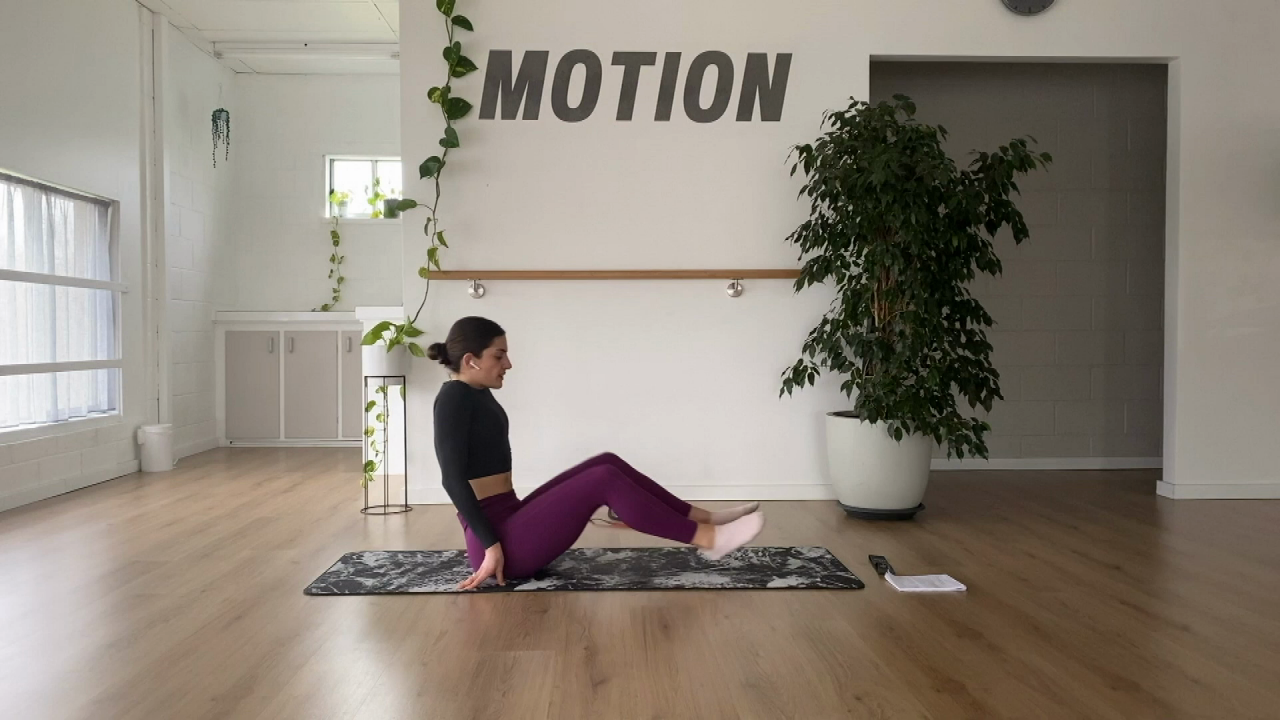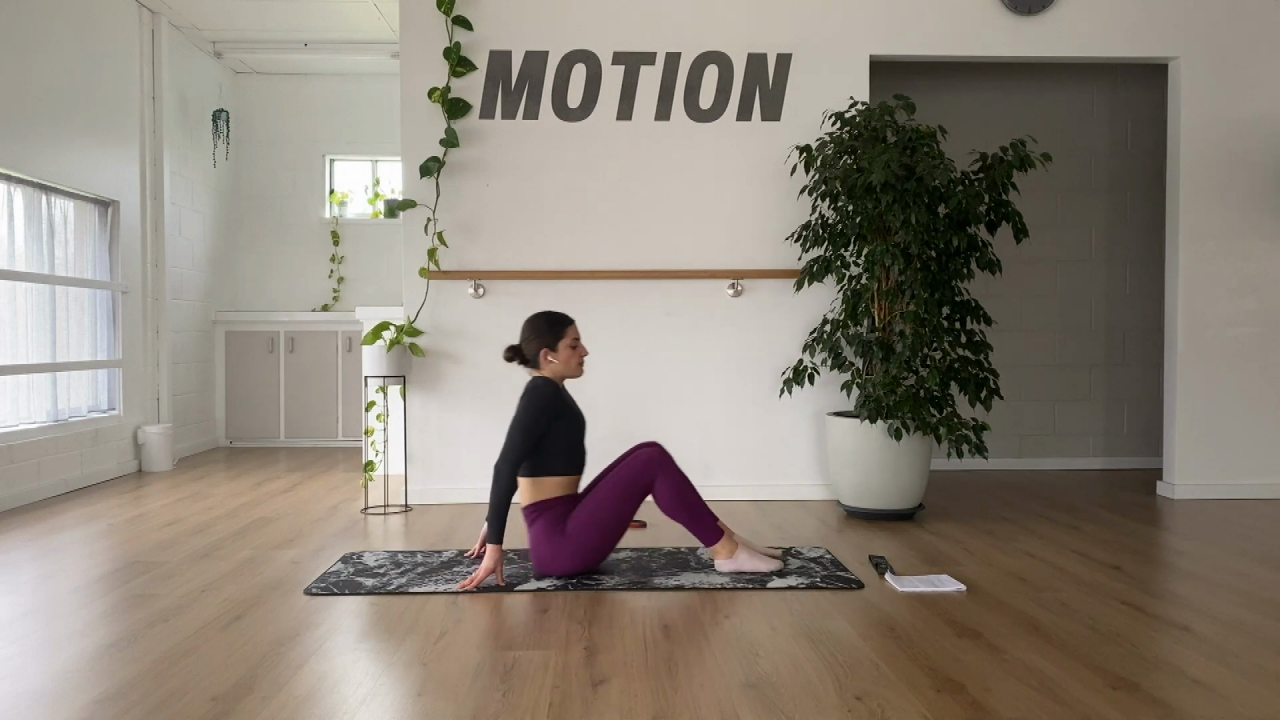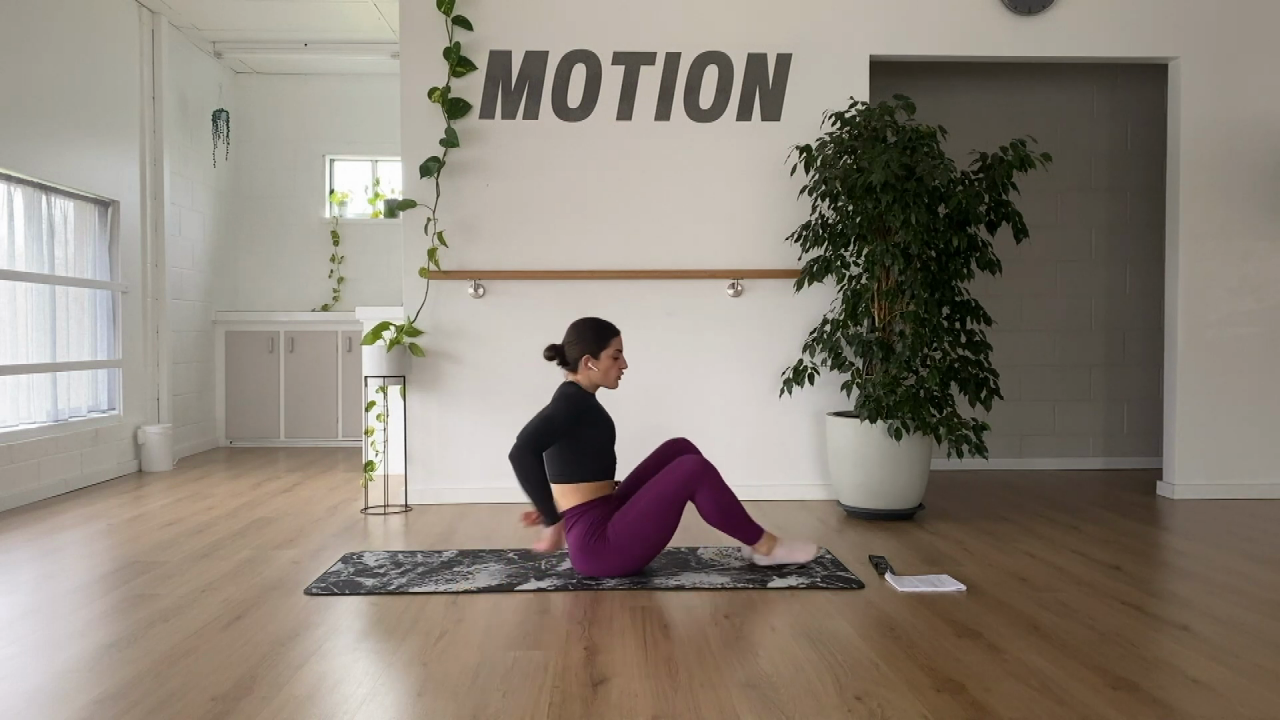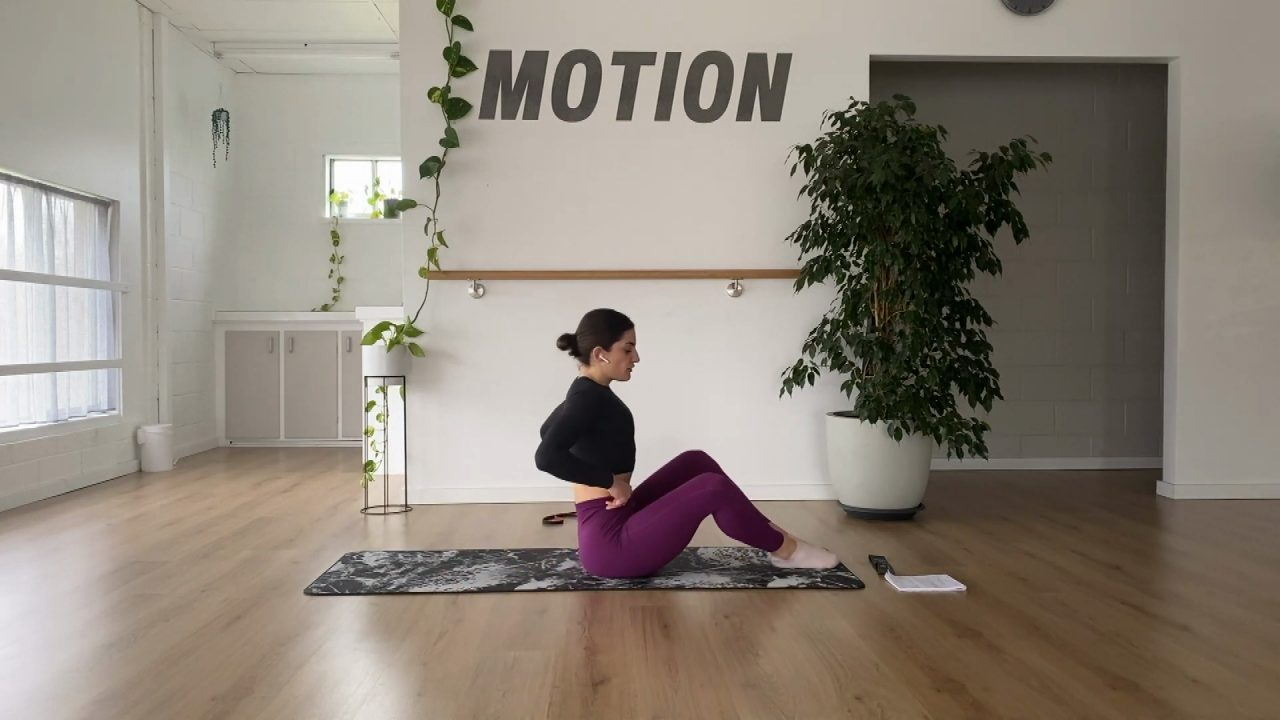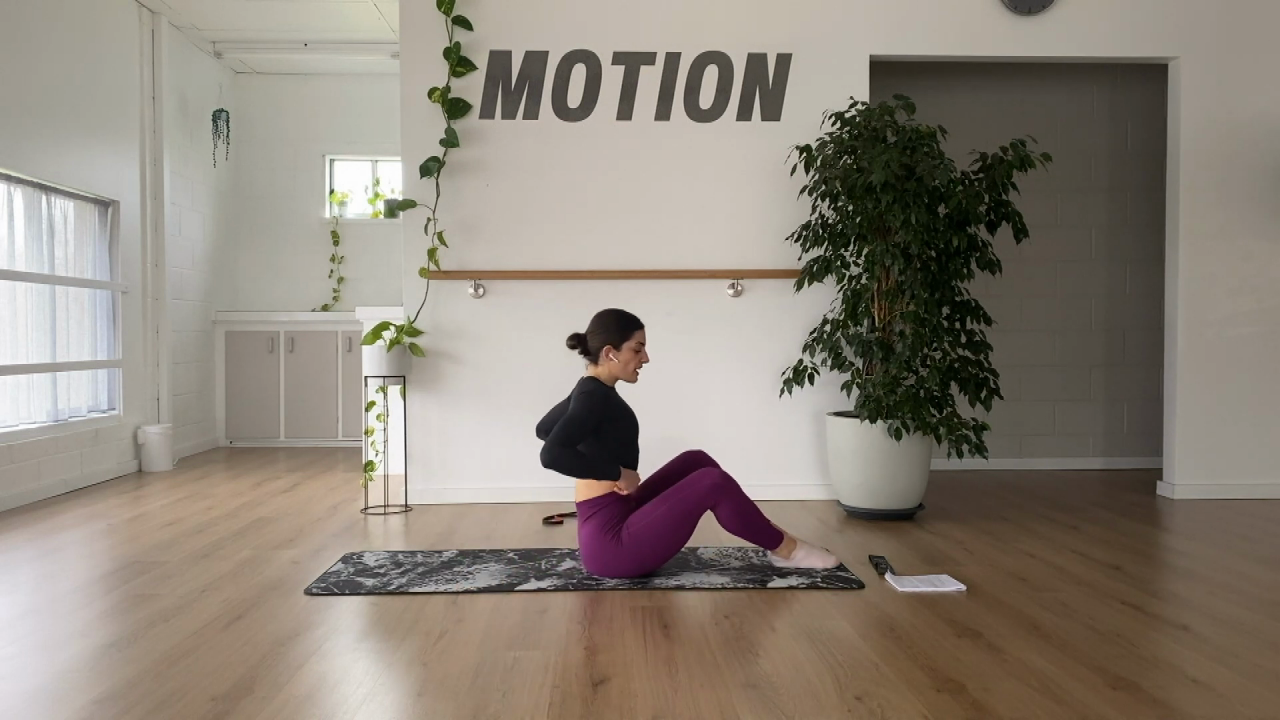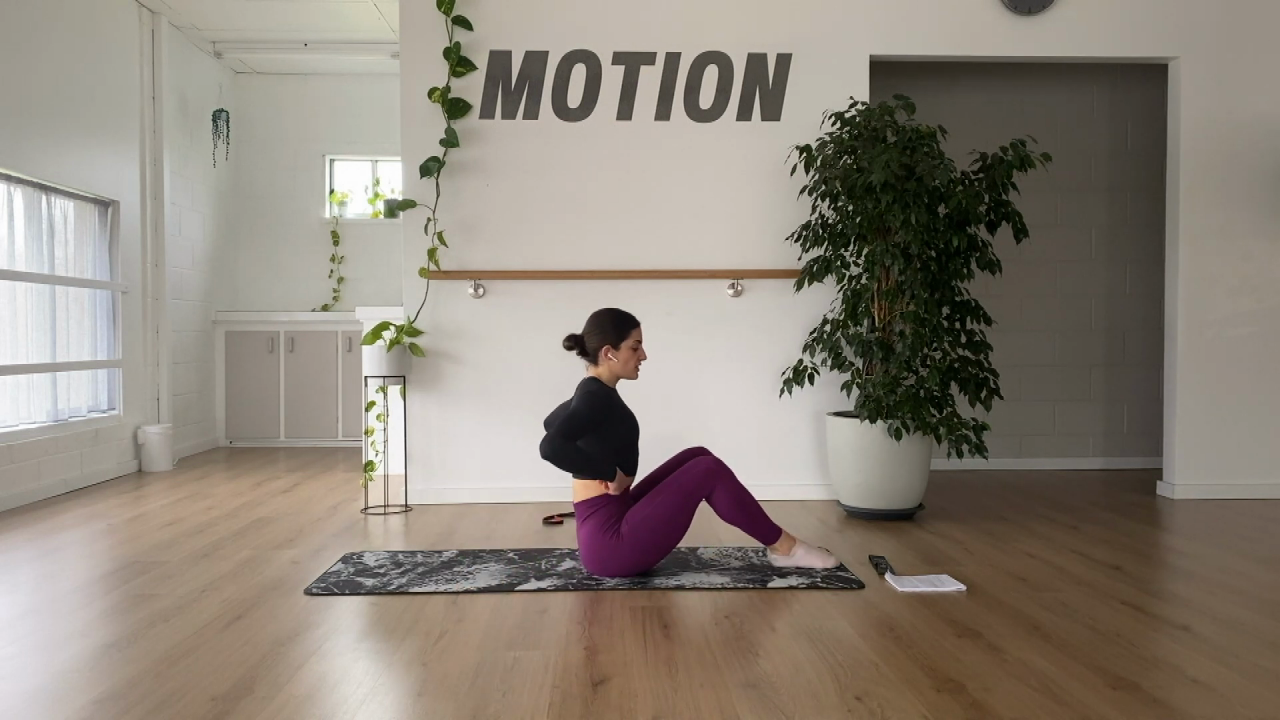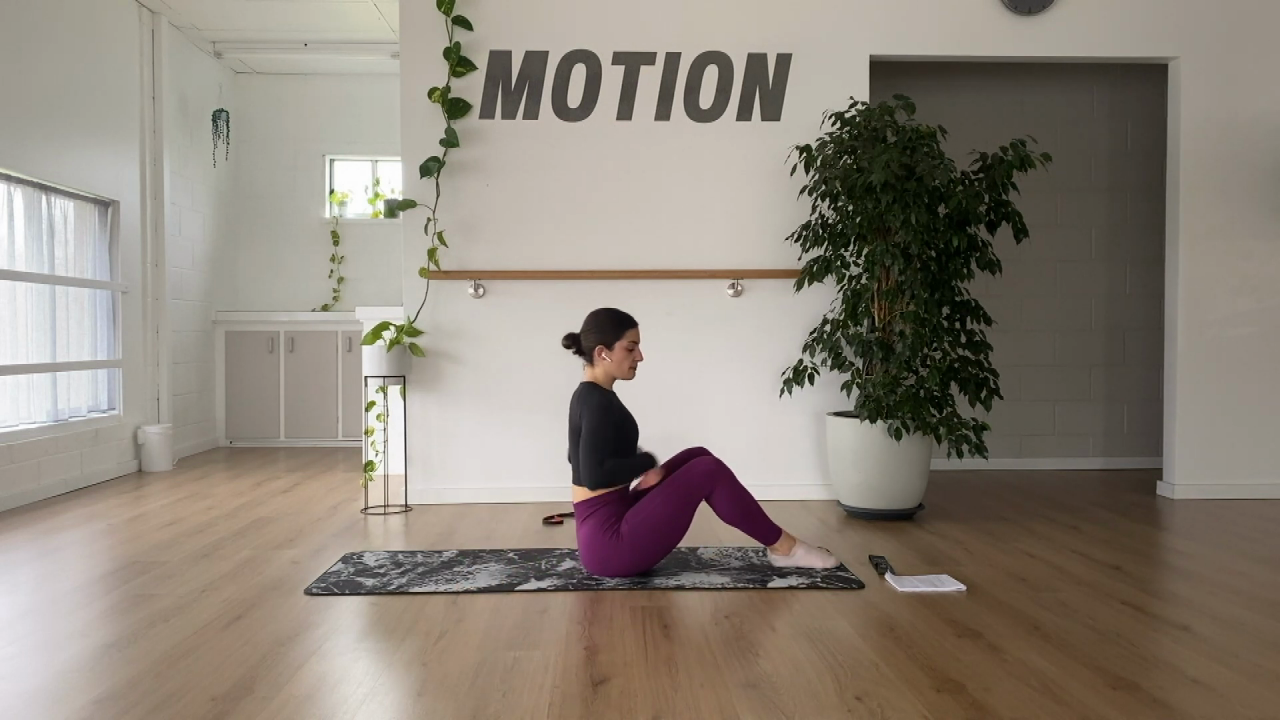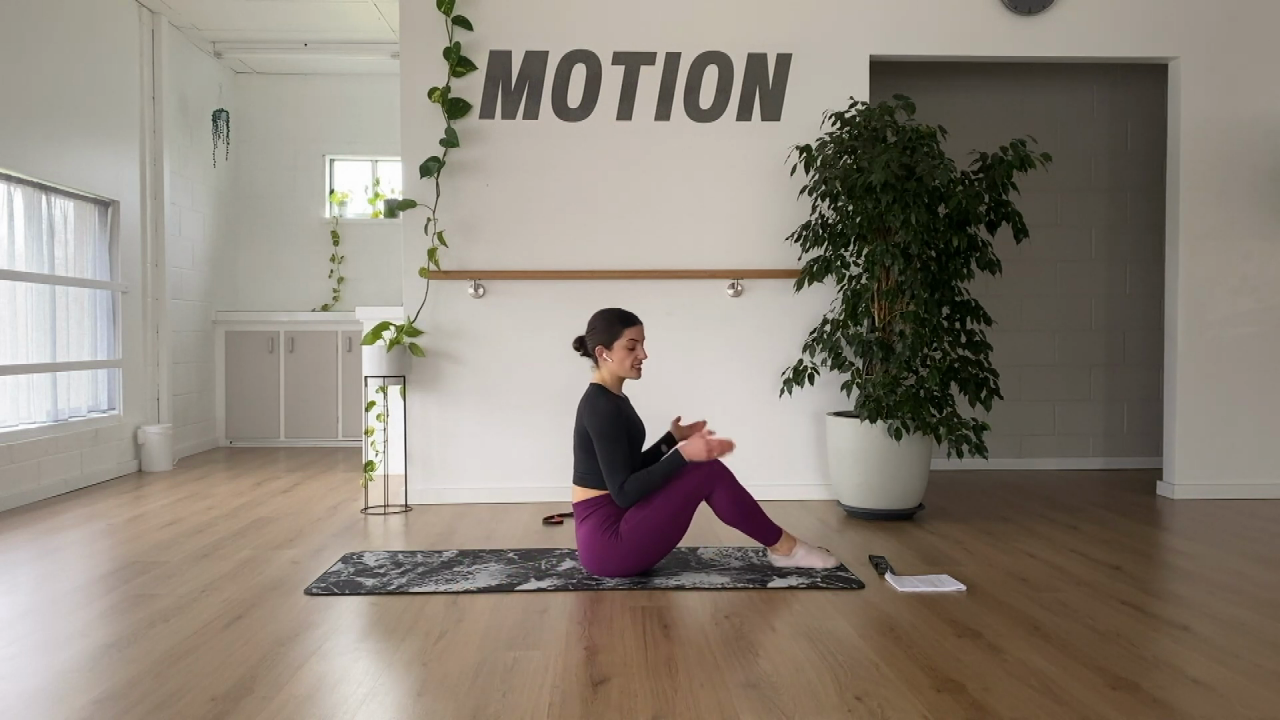
dt=0.5s
person 1, frame 1
left shoulder: (476, 395)
right shoulder: (454, 399)
right elbow: (453, 479)
right wrist: (491, 545)
left hip: (505, 520)
right hip: (500, 541)
left knee: (605, 465)
right knee: (601, 482)
left ankle: (701, 521)
right ankle: (707, 539)
person 1, frame 2
left shoulder: (549, 391)
right shoulder: (543, 395)
left elbow: (511, 464)
right elbow: (506, 465)
left wrist: (492, 525)
right wrist: (495, 544)
left hip: (562, 526)
right hip: (560, 543)
left knee: (648, 454)
right knee: (654, 461)
left ankle: (724, 537)
right ankle: (725, 550)
person 1, frame 3
left shoulder: (574, 396)
right shoulder: (572, 401)
left elbow: (530, 444)
right elbow: (520, 453)
left wrist: (547, 507)
right wrist: (553, 521)
left hip: (602, 524)
right hip: (598, 544)
left knee: (679, 448)
right knee: (692, 469)
left ankle: (756, 536)
right ankle: (765, 546)
person 1, frame 4
left shoulder: (589, 392)
right shoulder: (588, 397)
left elbow: (548, 431)
right elbow: (546, 456)
right wrist: (610, 481)
left hip: (620, 523)
right hip: (610, 545)
left knee: (696, 462)
right knee: (714, 488)
left ankle: (770, 533)
right ankle: (784, 549)
person 1, frame 5
left shoulder: (591, 391)
right shoulder: (595, 397)
left elbow: (543, 429)
right elbow: (551, 454)
right wrist: (616, 472)
left hip: (617, 521)
right hip: (610, 544)
left knee: (696, 461)
right knee: (713, 482)
left ankle: (771, 535)
right ankle: (784, 549)
person 1, frame 6
left shoulder: (594, 391)
right shoulder: (596, 397)
left elbow: (551, 423)
right elbow: (551, 447)
right wrist: (609, 472)
left hip: (612, 524)
right hip: (610, 543)
left knee: (697, 457)
right knee: (708, 470)
left ankle: (774, 537)
right ankle: (783, 546)
person 1, frame 7
left shoulder: (591, 396)
right shoulder: (597, 402)
right elbow: (593, 475)
left wrist: (637, 462)
right wrist: (647, 462)
left hip: (611, 525)
right hip: (609, 543)
left knee: (698, 458)
right knee: (708, 471)
left ankle: (776, 540)
right ankle: (784, 547)
person 1, frame 8
left shoulder: (610, 399)
right shoulder: (603, 406)
right elbow: (624, 492)
left wrist: (672, 439)
right wrist: (683, 454)
left hip: (612, 529)
right hip: (608, 544)
left knee: (700, 463)
right knee: (708, 472)
left ankle: (778, 542)
right ankle: (783, 547)
